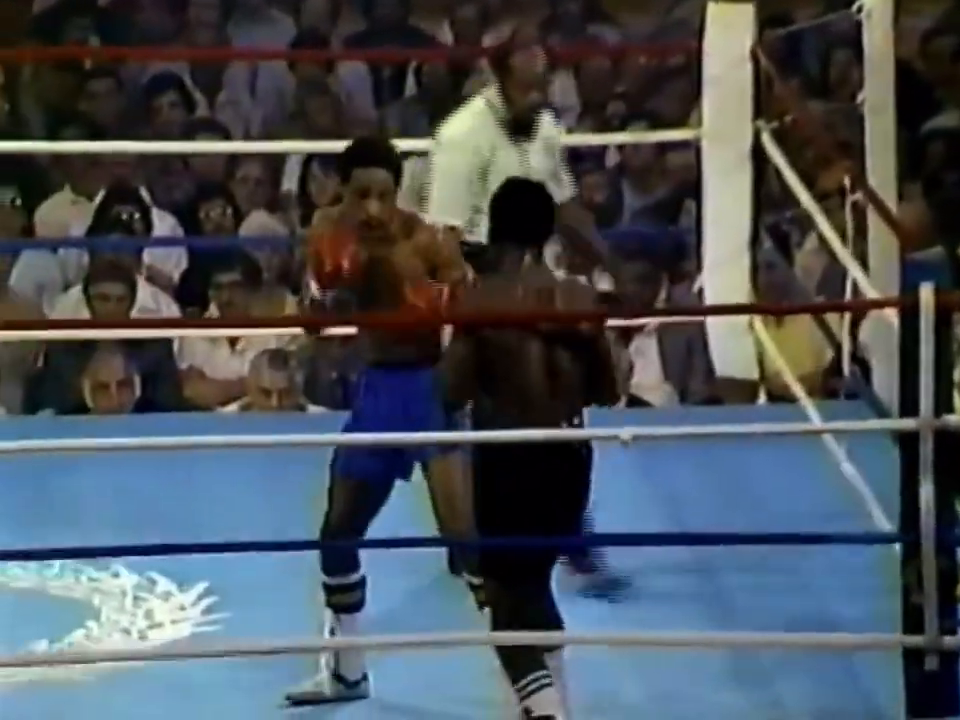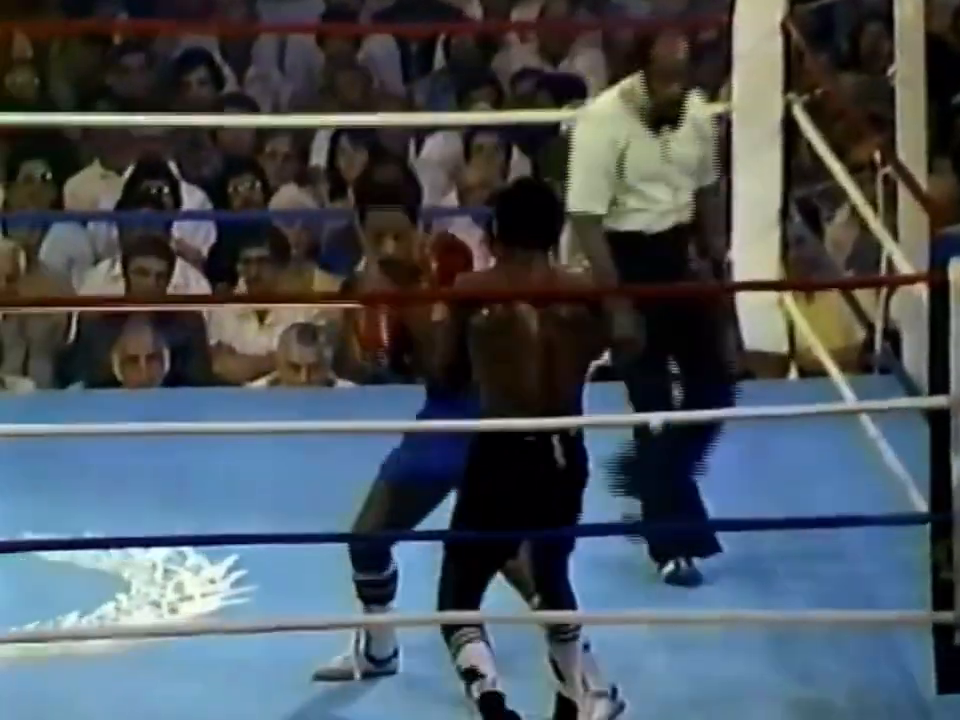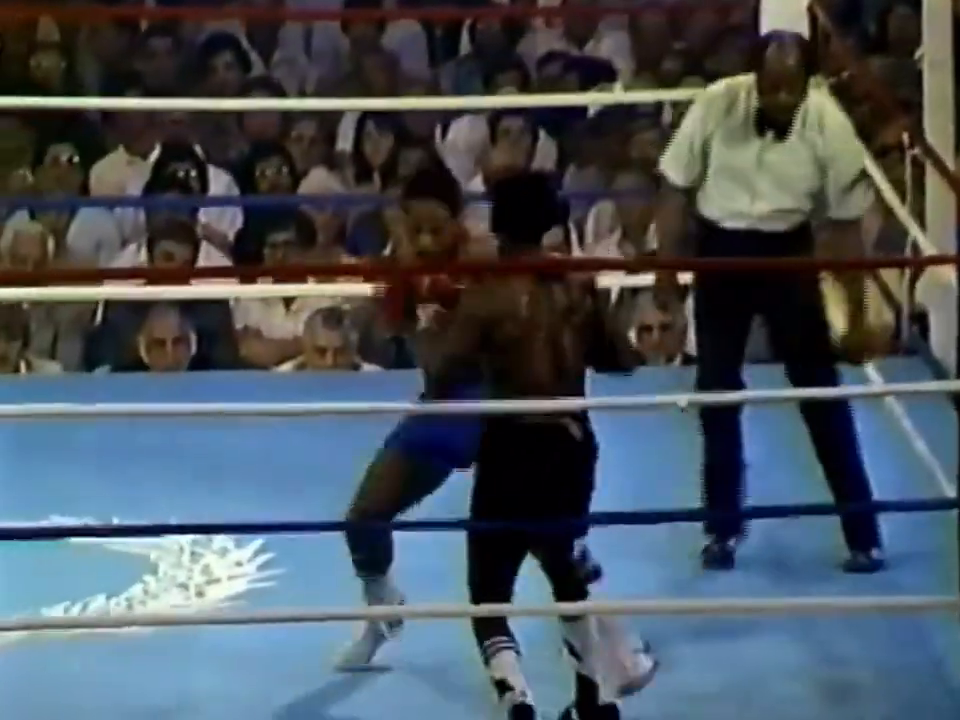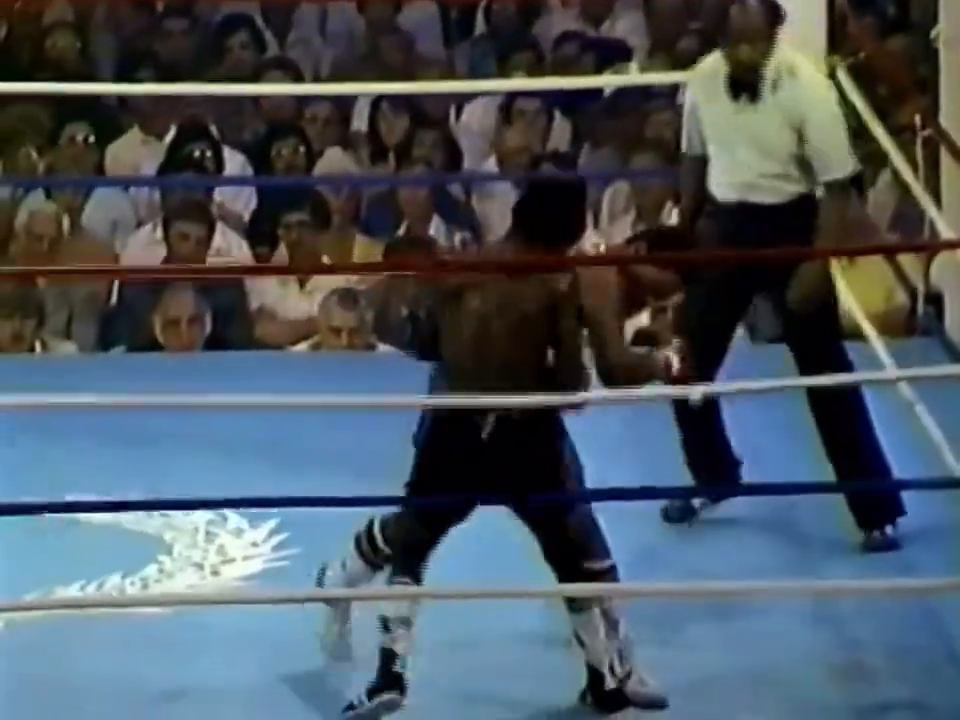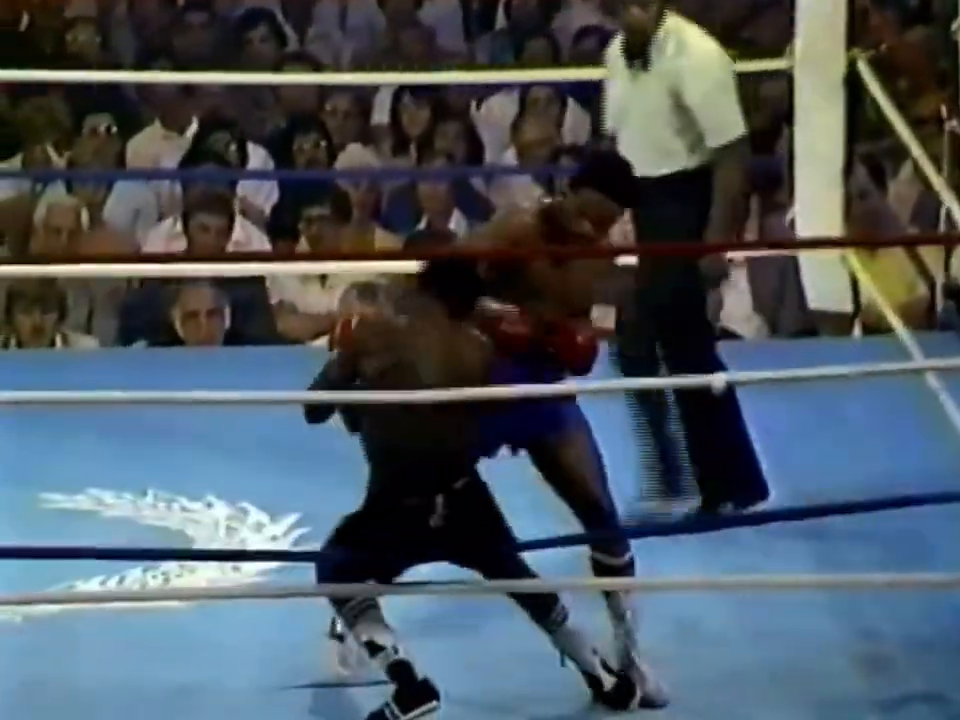
dt=0.4s
person 1, frame 1
left shoulder: (427, 241)
right shoulder: (329, 230)
right wrist: (321, 287)
left hip: (426, 386)
right hip: (376, 386)
left knee: (466, 535)
right knee: (337, 534)
right ankle: (346, 671)
person 1, frame 2
left shoulder: (456, 267)
right shoulder: (373, 279)
right elbow: (386, 366)
right wrist: (370, 352)
left hip: (488, 409)
right hip: (441, 410)
left knee: (513, 555)
right knee: (368, 538)
right ankle: (376, 650)
person 1, frame 3
right shoulder: (407, 245)
left hip: (493, 399)
right hip: (441, 403)
right knee: (364, 520)
left ankle: (617, 642)
right ankle: (381, 625)
person 1, frame 4
left shoulder: (593, 264)
right shoulder: (602, 277)
right elbow: (614, 373)
right wrist: (669, 362)
left hip: (522, 389)
left knee: (574, 521)
right knee: (425, 518)
left ankle: (617, 657)
person 1, frame 5
left shoulder: (597, 247)
right shoulder: (517, 230)
left wrist: (578, 338)
right wrist: (492, 316)
left hip: (542, 375)
left knee: (599, 513)
left ankle: (629, 651)
person 2, frame 1
left shoulder: (479, 299)
right shoulder: (580, 297)
left elbow: (455, 392)
right elbow: (607, 392)
left hip: (513, 461)
right hip: (570, 457)
left knee: (512, 625)
right knee: (535, 587)
person 2, frame 2
left shoulder: (471, 292)
right shoulder: (584, 293)
left elbow: (448, 374)
right elbow: (596, 355)
left hip: (502, 457)
right hip: (565, 456)
left knee: (457, 604)
right knee: (552, 579)
person 2, frame 3
left shoulder: (483, 295)
right shoulder: (580, 281)
left elbow: (443, 382)
right elbow: (619, 360)
left hip: (513, 448)
right hip: (573, 444)
left knee: (488, 596)
right knee: (562, 566)
person 2, frame 4
left shoulder: (454, 269)
right shoulder: (560, 285)
left elbow: (421, 343)
right elbow: (617, 370)
right wrist: (659, 364)
left hip: (455, 433)
right hip: (523, 435)
left knee: (404, 546)
right knee: (573, 557)
left ankle: (389, 673)
person 2, frame 5
left shoulder: (371, 336)
right shoulder: (476, 351)
left elbow: (316, 412)
right elbow: (478, 424)
left wrist: (341, 351)
left hip: (396, 507)
right hip: (463, 500)
left knee: (335, 572)
right knee: (518, 579)
right ankle: (606, 680)
person 3, frame 1
left shoulder: (545, 125)
right shoulder: (466, 132)
left elbow: (564, 202)
right elbow: (448, 224)
left wrist: (604, 262)
right hip: (481, 263)
person 3, frame 2
left shoulder: (698, 113)
right shoulder: (604, 120)
right elbow: (586, 222)
left wrist: (716, 263)
right wrist: (617, 306)
left hip: (675, 255)
right hip: (624, 259)
left knee: (716, 385)
right knee: (654, 401)
left ankle: (642, 472)
right ankle: (676, 544)
person 3, frame 3
left shoulder: (831, 127)
right shoulder: (715, 105)
left elbow: (846, 225)
right elbow: (675, 186)
left wrist: (856, 317)
right wrist: (667, 266)
left hip: (789, 253)
right hip: (721, 249)
left knee: (821, 391)
right knee: (718, 389)
left ankle: (863, 532)
right ankle: (723, 523)
person 3, frame 4
left shoulder: (807, 87)
right shoulder: (704, 78)
left elbow: (837, 187)
left wrist: (816, 265)
right wrist: (684, 234)
left hip: (788, 228)
right hip: (727, 227)
left knee: (825, 371)
right knee: (687, 357)
left ankle: (878, 510)
right ankle: (712, 476)
person 3, frame 5
left shoulder: (697, 56)
right shoulder: (618, 52)
left elbow: (730, 151)
left wrist: (716, 240)
left hip: (686, 200)
right hip: (647, 199)
left knee: (637, 341)
right knee: (684, 343)
